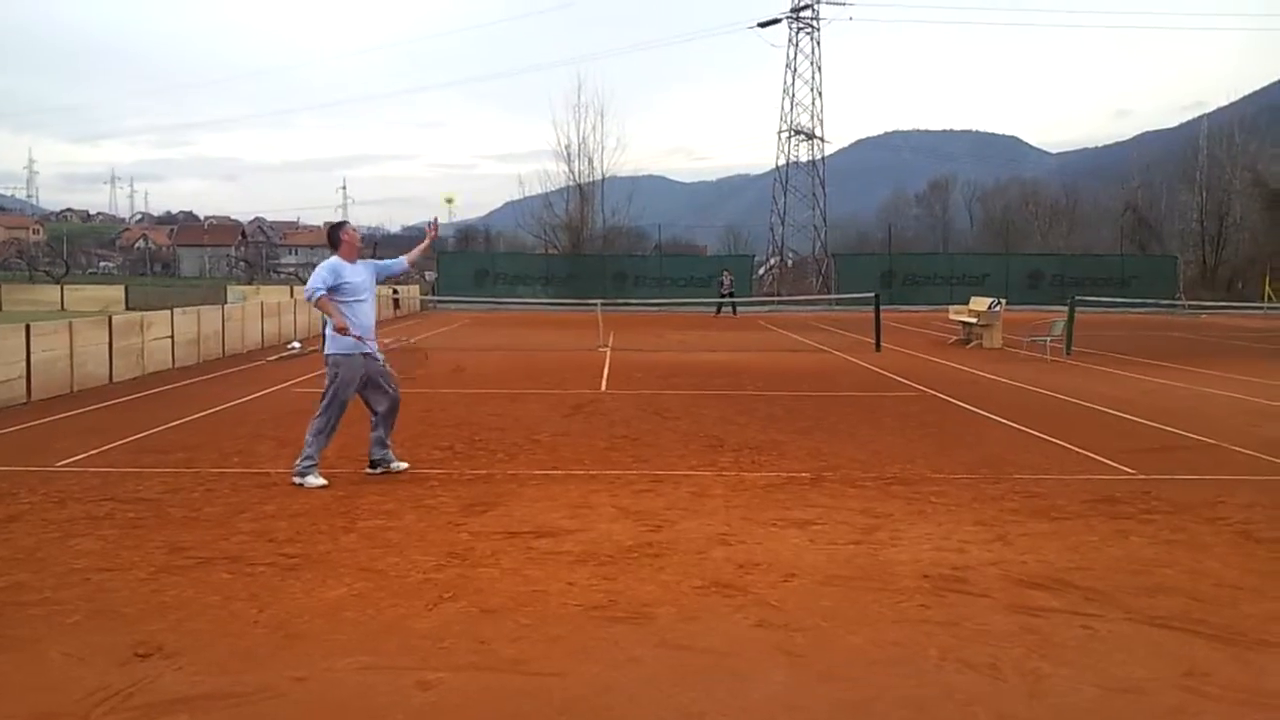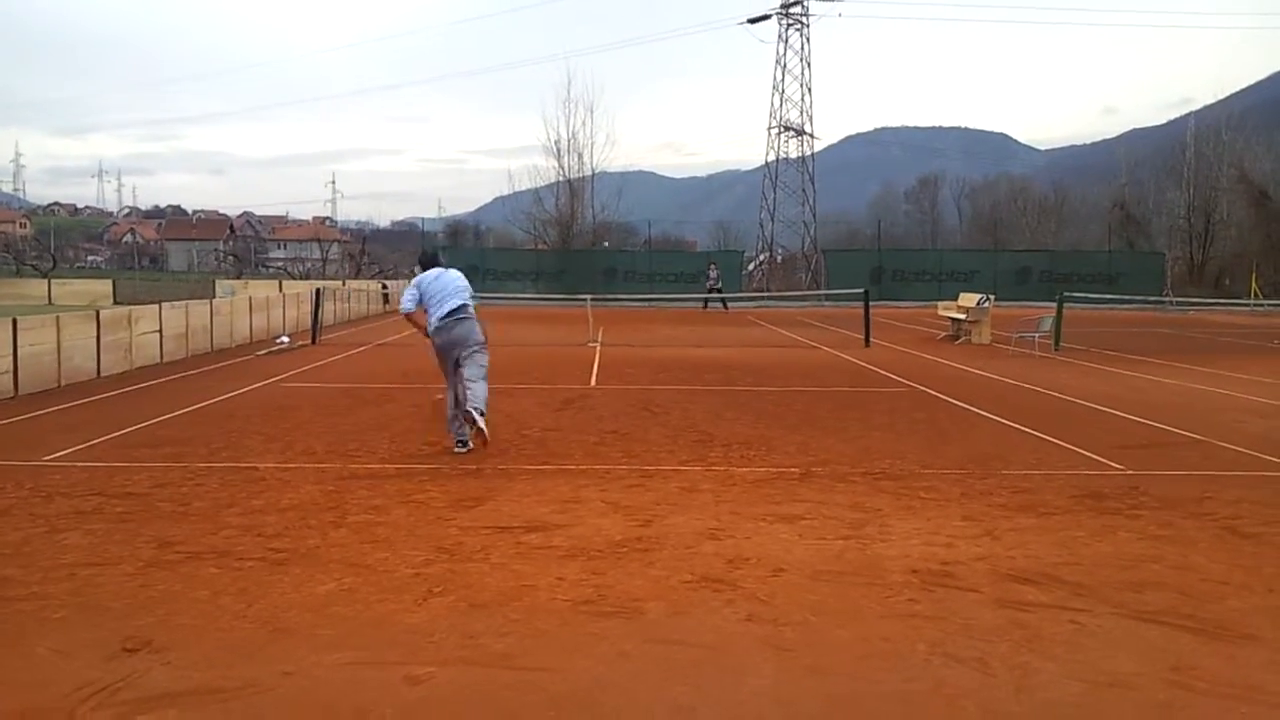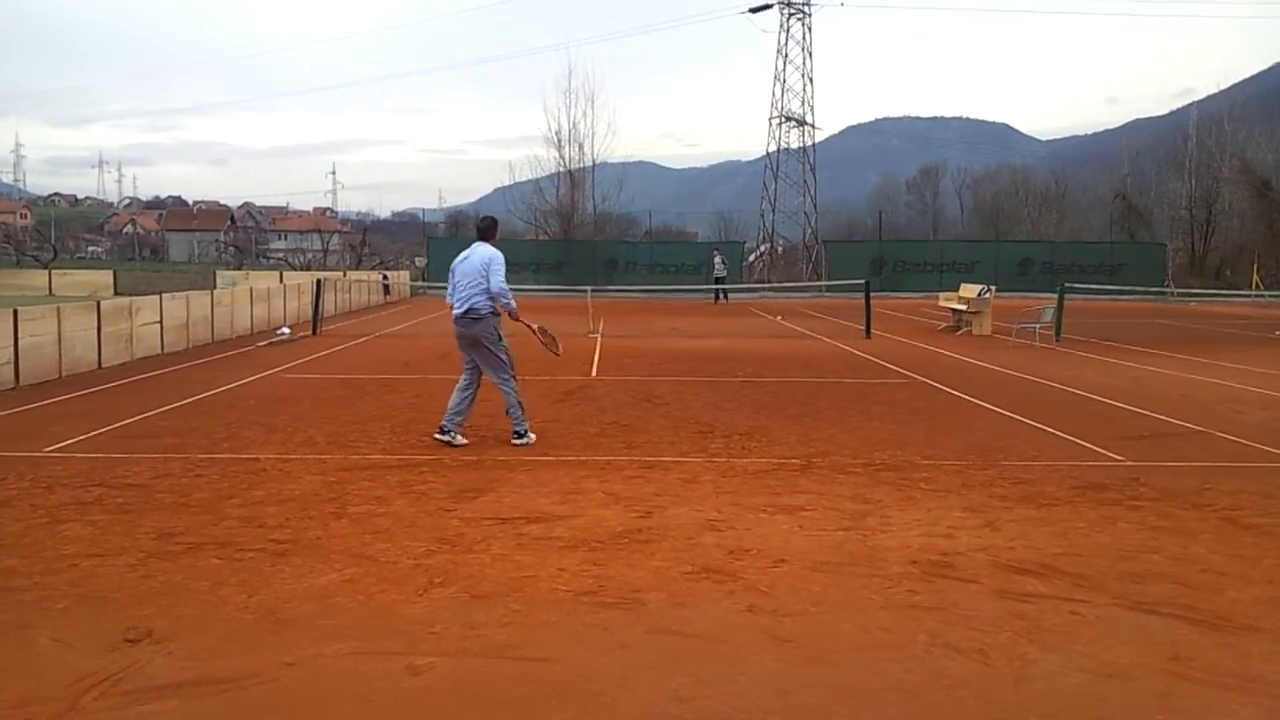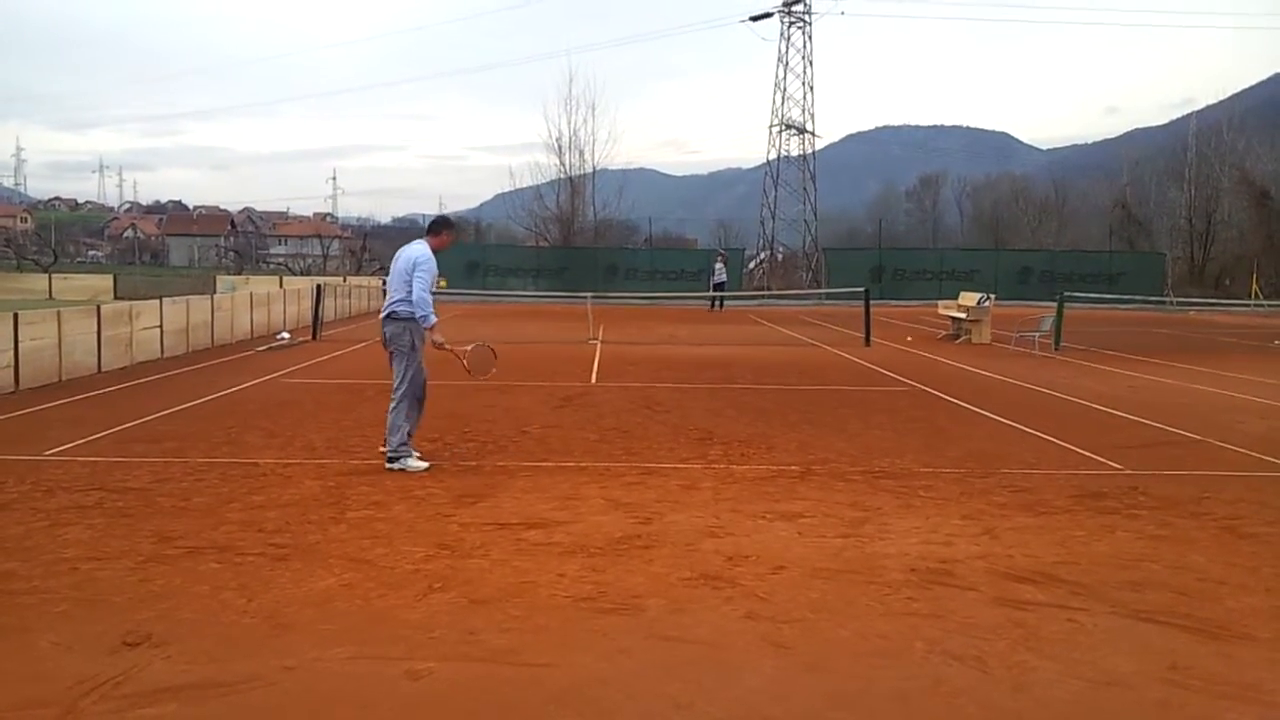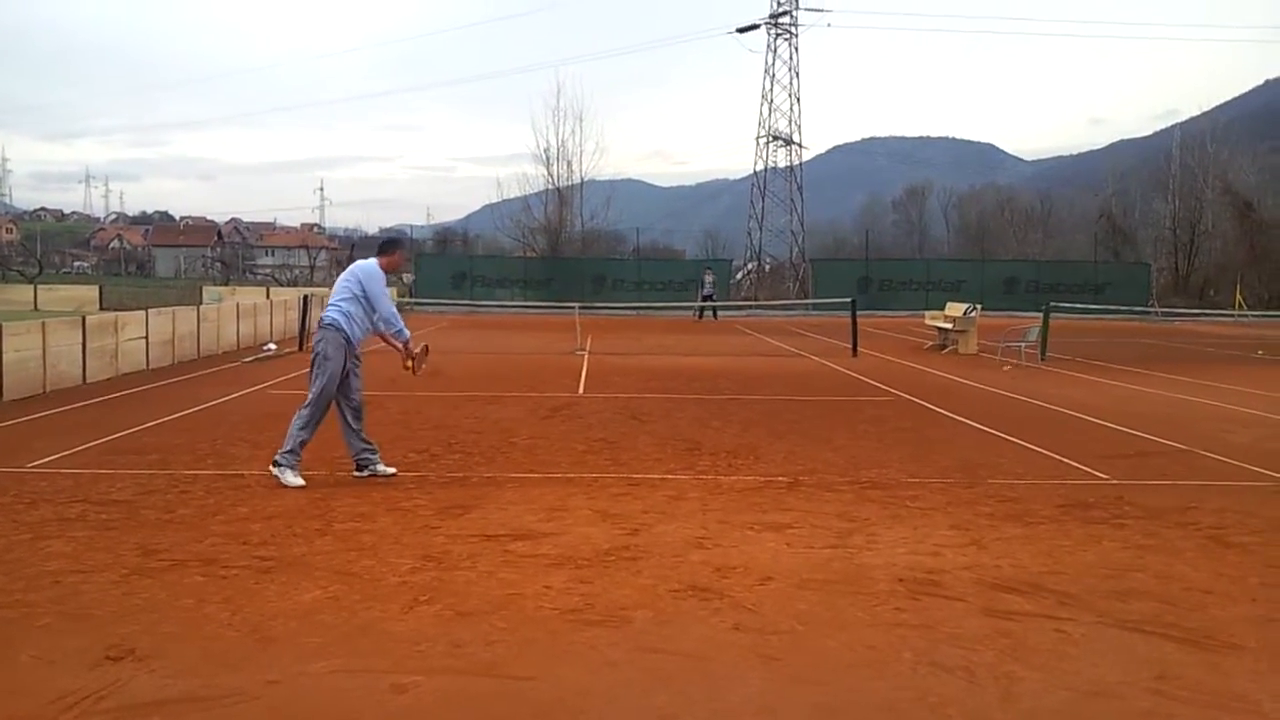
dt=1s
person 1, frame 1
left shoulder: (367, 267)
right shoulder: (331, 267)
left elbow: (401, 264)
right elbow: (313, 291)
left wrist: (427, 241)
right wrist: (336, 316)
left hip: (369, 353)
right hip: (343, 354)
left knee: (388, 401)
right knee: (330, 413)
left ankle: (380, 459)
right ankle: (304, 469)
person 1, frame 2
left shoulder: (419, 281)
right shoulder: (458, 275)
left elbow: (407, 309)
left wrist: (426, 329)
left hip: (441, 334)
right hip: (466, 327)
left knee: (454, 385)
right knee: (475, 380)
left ankle: (461, 439)
right ankle: (475, 410)
person 1, frame 3
left shoulder: (459, 258)
right shoulder: (493, 255)
left elbow: (451, 296)
right elbow: (498, 288)
right wrist: (512, 310)
left hip: (461, 323)
right hip: (483, 324)
left knee: (469, 377)
right knee: (505, 377)
left ankle: (448, 429)
right ankle: (520, 431)
person 1, frame 4
left shoulder: (406, 250)
right shoulder: (425, 257)
left elbow: (392, 284)
right elbow: (420, 297)
right wrist: (434, 329)
left hip: (393, 323)
right hip: (406, 326)
left knee: (415, 387)
right knee: (405, 391)
left ankle: (398, 443)
right ankle: (398, 455)
person 1, frame 5
left shoulder: (371, 273)
right shoulder: (370, 269)
left elbow: (377, 321)
right elbow: (387, 312)
left wrist: (397, 346)
right wrist: (406, 340)
left hip: (348, 344)
right hip: (332, 339)
left knee: (353, 405)
right knee: (317, 403)
left ankle: (366, 461)
right ankle: (285, 462)
